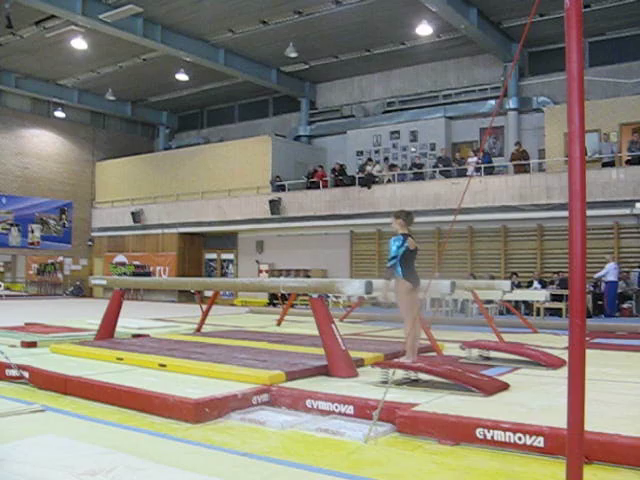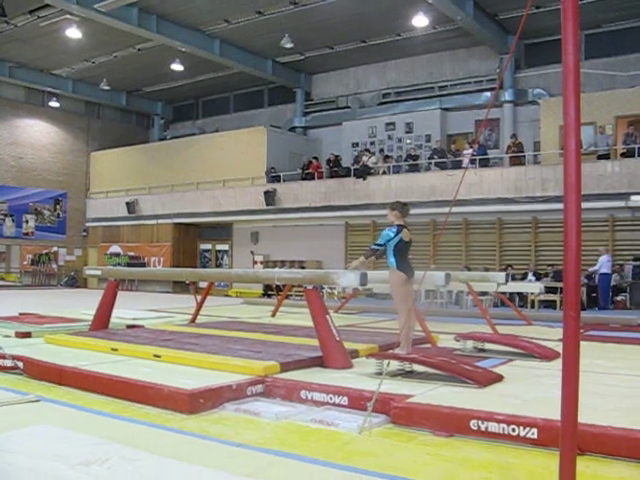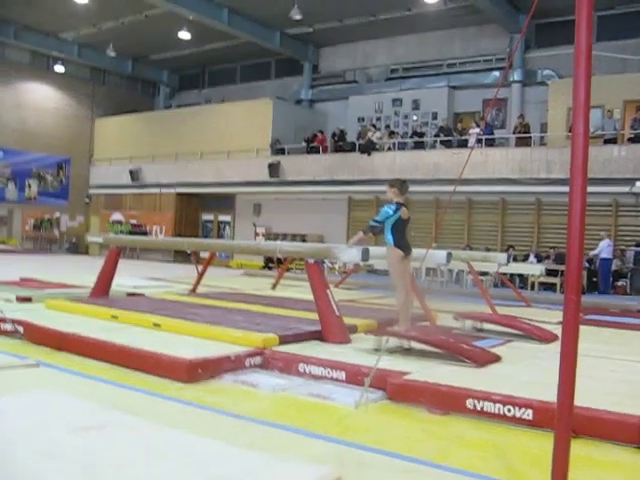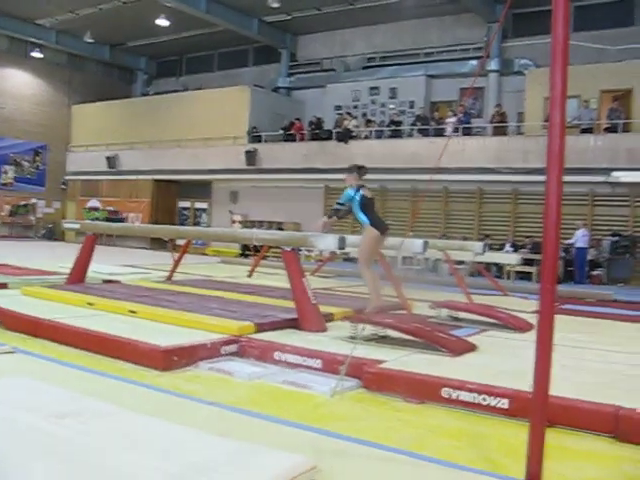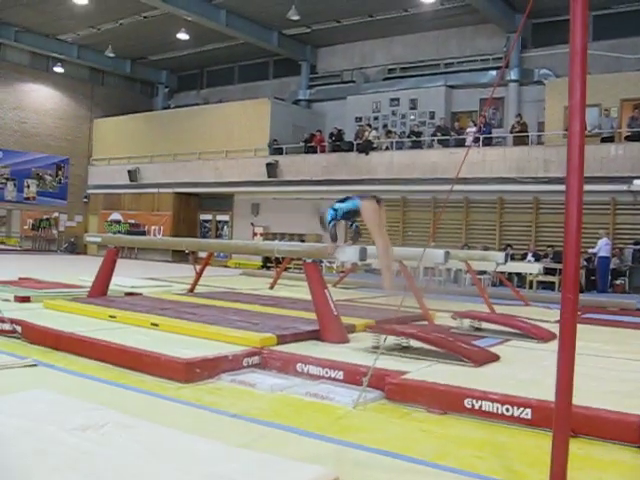
dt=0.4s
person 1, frame 1
left shoulder: (397, 239)
right shoulder: (411, 239)
left elbow: (392, 263)
left wrist: (387, 283)
right wrist: (392, 279)
left hip: (404, 280)
right hip: (413, 279)
left knee: (408, 319)
right knee: (414, 318)
left ankle: (409, 354)
right ankle: (412, 353)
person 1, frame 2
left shoulder: (392, 231)
right shoulder: (405, 231)
left elbow: (376, 247)
right elbow: (386, 250)
left wrist: (359, 261)
right wrist: (366, 261)
left hip: (398, 273)
right hip: (406, 271)
left knee: (402, 311)
right knee: (408, 310)
left ankle: (403, 347)
right ankle: (408, 345)
person 1, frame 3
left shoulder: (391, 207)
right shoulder: (403, 208)
left elbow: (374, 224)
right elbow: (383, 227)
left wrist: (358, 237)
right wrist: (364, 237)
left hip: (396, 249)
right hip: (404, 248)
left knee: (401, 288)
right knee: (405, 287)
left ankle: (403, 323)
right ankle: (405, 321)
person 1, frame 4
left shoulder: (352, 191)
right shoulder: (363, 191)
left elbow: (337, 208)
right elbow: (347, 210)
left wrist: (325, 221)
right wrist: (332, 220)
left hip: (373, 230)
right hip: (380, 229)
left knee: (363, 265)
right knee: (366, 265)
left ankle: (375, 299)
right ankle: (375, 298)
person 1, frame 5
left shoulder: (331, 213)
left elbow: (332, 228)
right elbow: (356, 230)
left wrist: (335, 246)
left hip: (367, 204)
left knee: (379, 239)
right knee: (382, 239)
